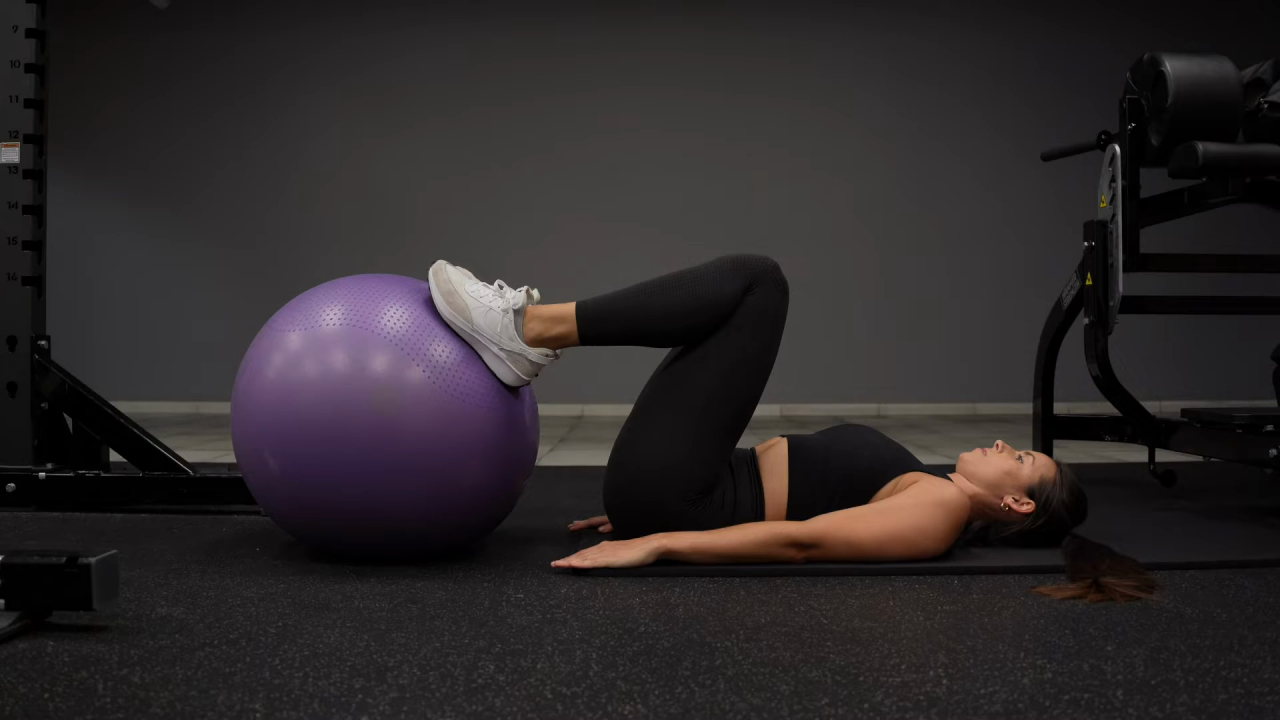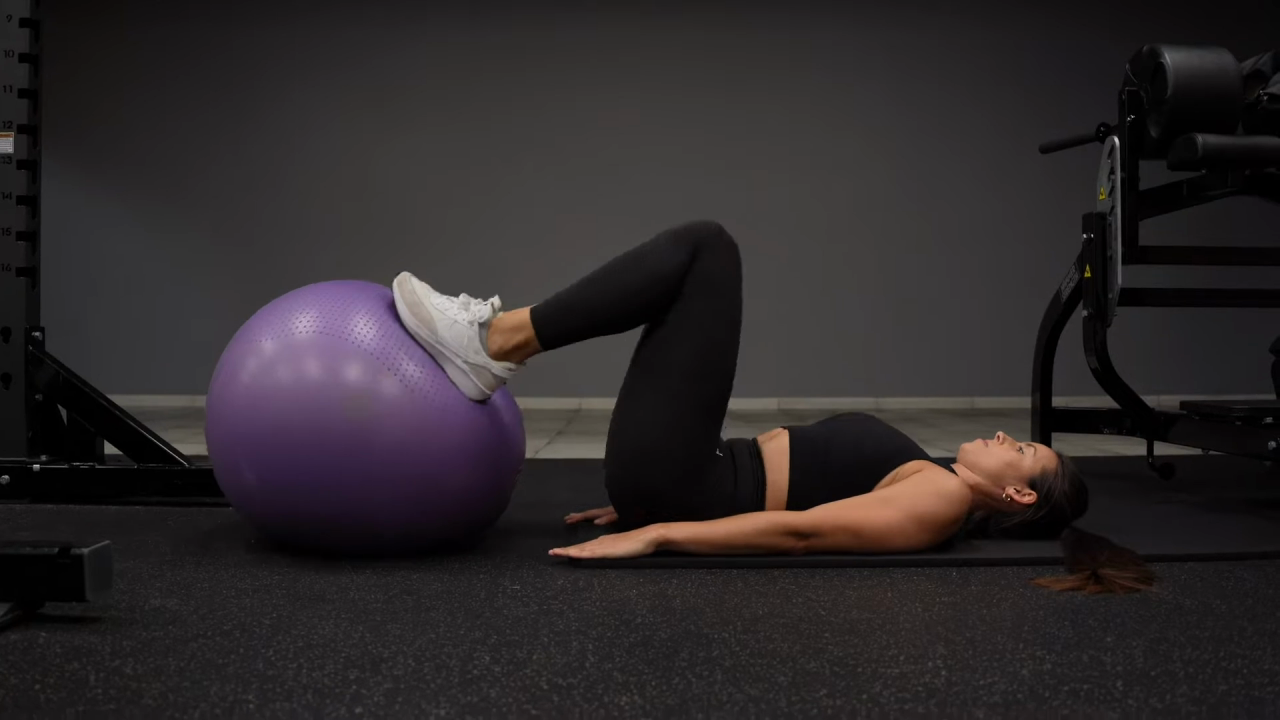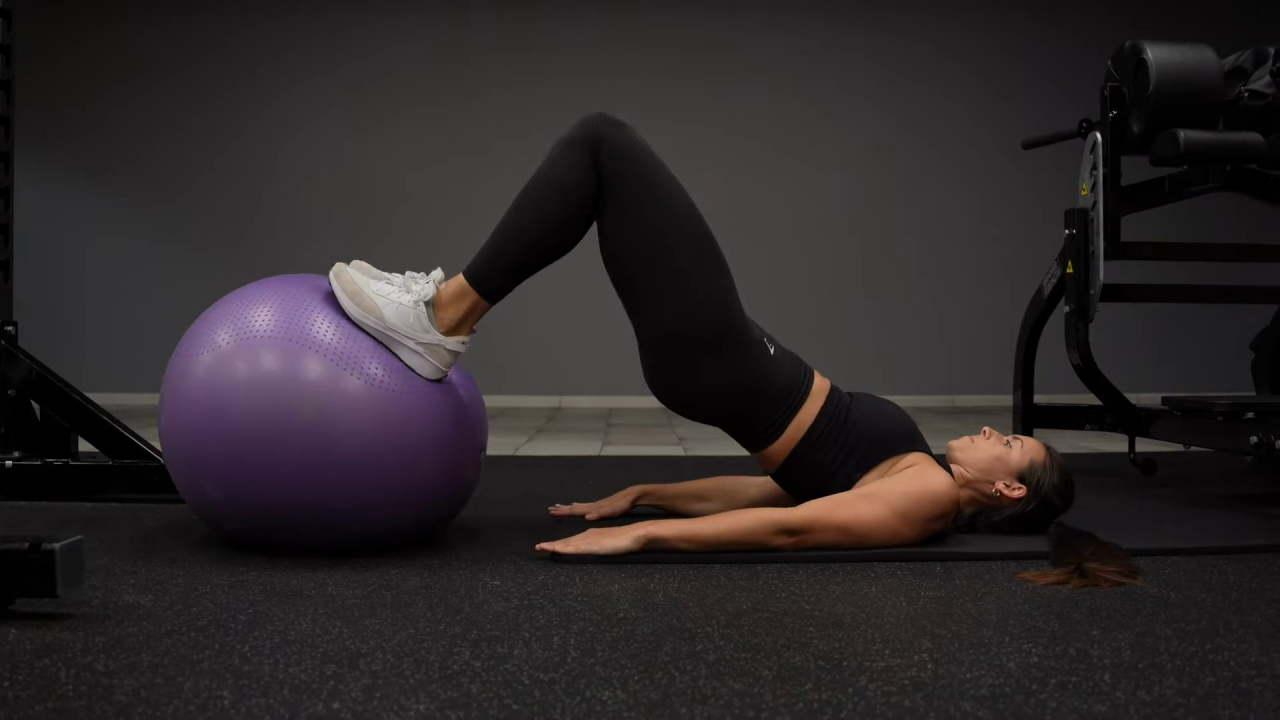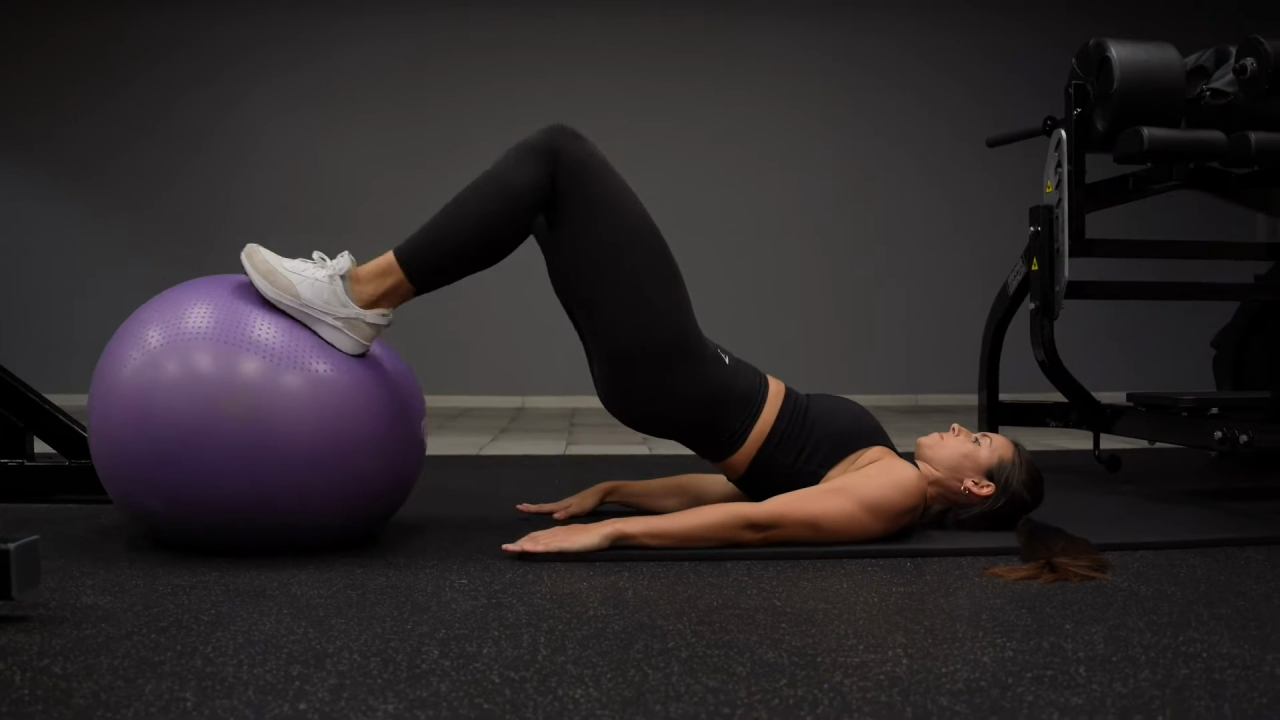
dt=0.7s
person 1, frame 1
left shoulder: (940, 511)
right shoulder: (925, 489)
left elbow: (805, 540)
left wrist: (661, 542)
right wrist: (646, 509)
left hip: (670, 493)
right hip: (674, 488)
left knee: (758, 281)
left ankle: (528, 330)
right ankle: (528, 335)
person 1, frame 2
left shoulder: (941, 500)
right shoulder: (922, 482)
left elbow: (801, 530)
left wrist: (656, 533)
right wrist: (648, 500)
left hip: (669, 478)
right hip: (682, 473)
left knee: (707, 248)
right knee: (704, 257)
left ankle: (495, 344)
right ankle: (496, 340)
person 1, frame 3
left shoulder: (930, 498)
right shoulder: (923, 482)
left elbow: (789, 527)
left wrist: (644, 534)
left hip: (708, 359)
right hip: (717, 362)
left knee: (599, 140)
right knee: (603, 160)
left ankle: (443, 319)
right ankle: (446, 309)
person 1, frame 4
left shoulder: (896, 493)
right shoulder: (887, 480)
left elbow: (755, 522)
left wrist: (610, 534)
left hip: (666, 374)
right hip: (675, 379)
left knee: (558, 152)
right knee: (553, 181)
left ankle: (360, 293)
right ankle: (367, 292)
